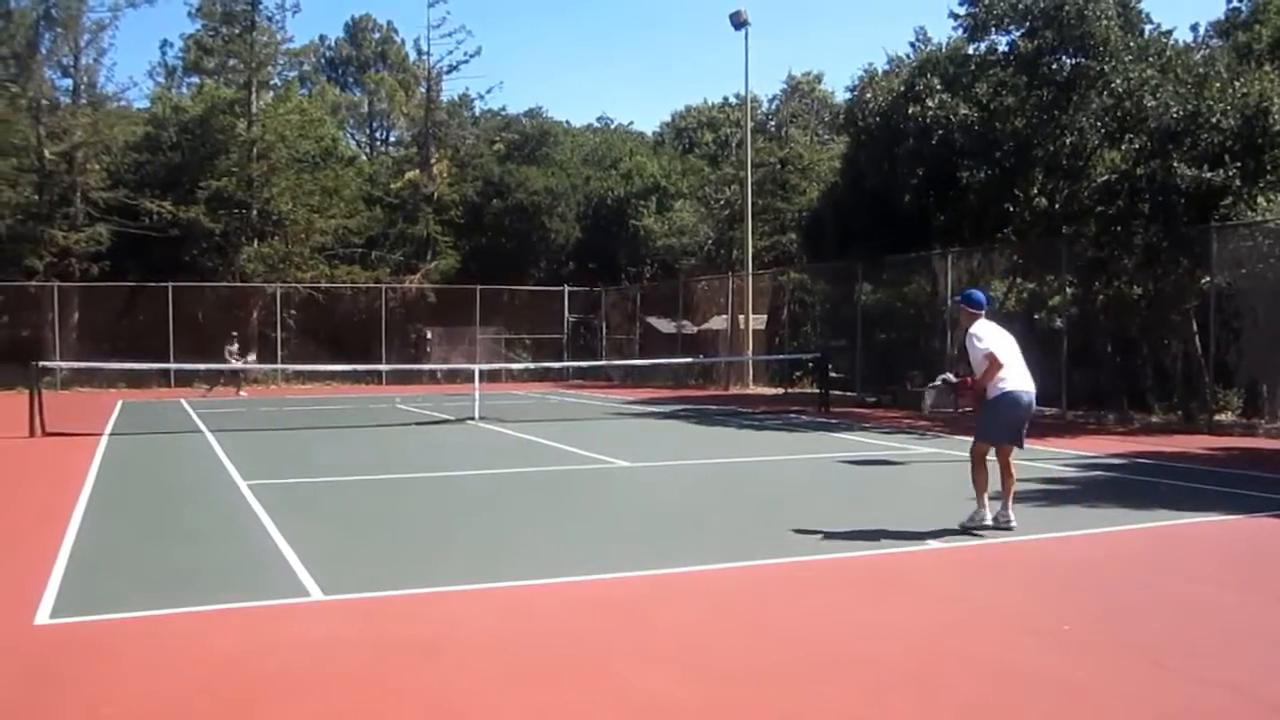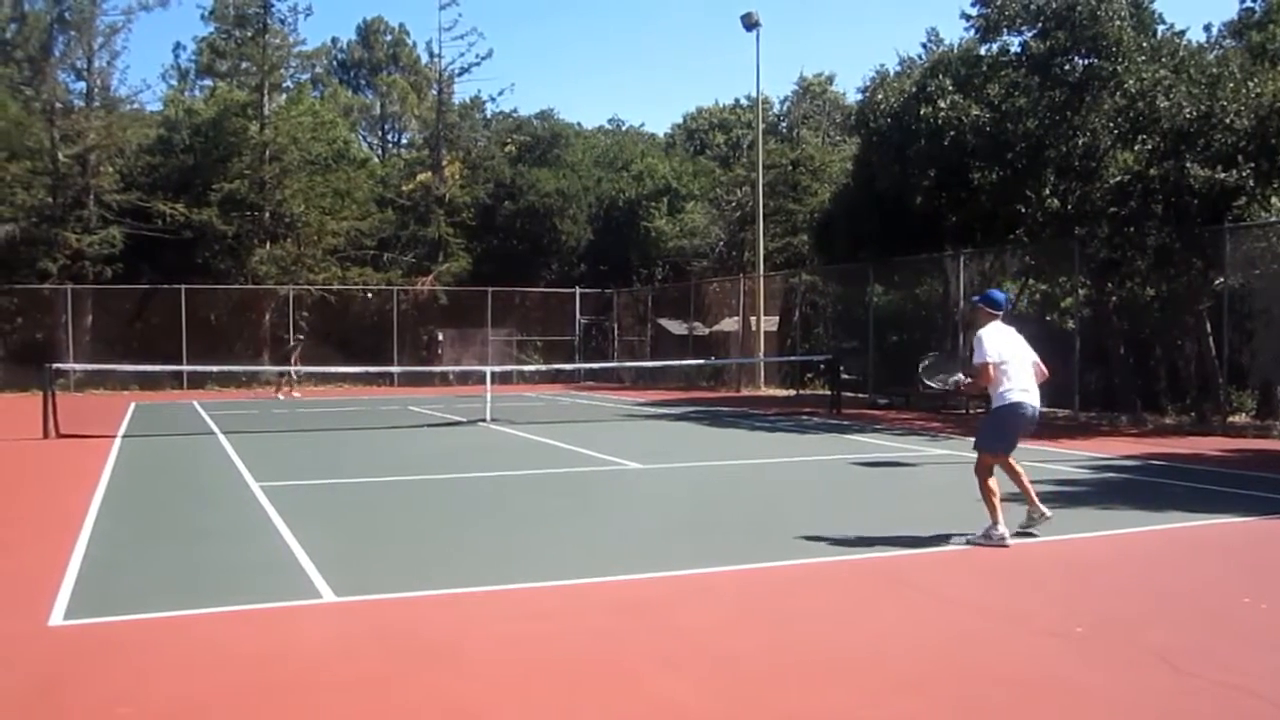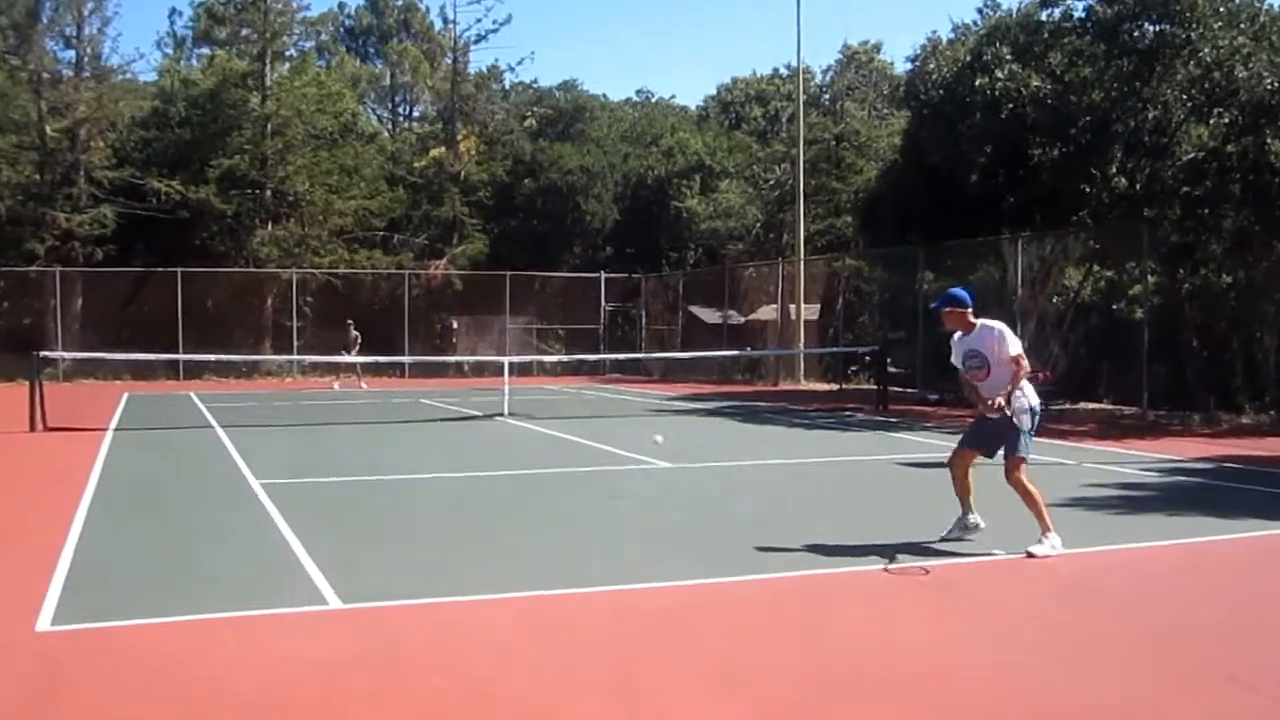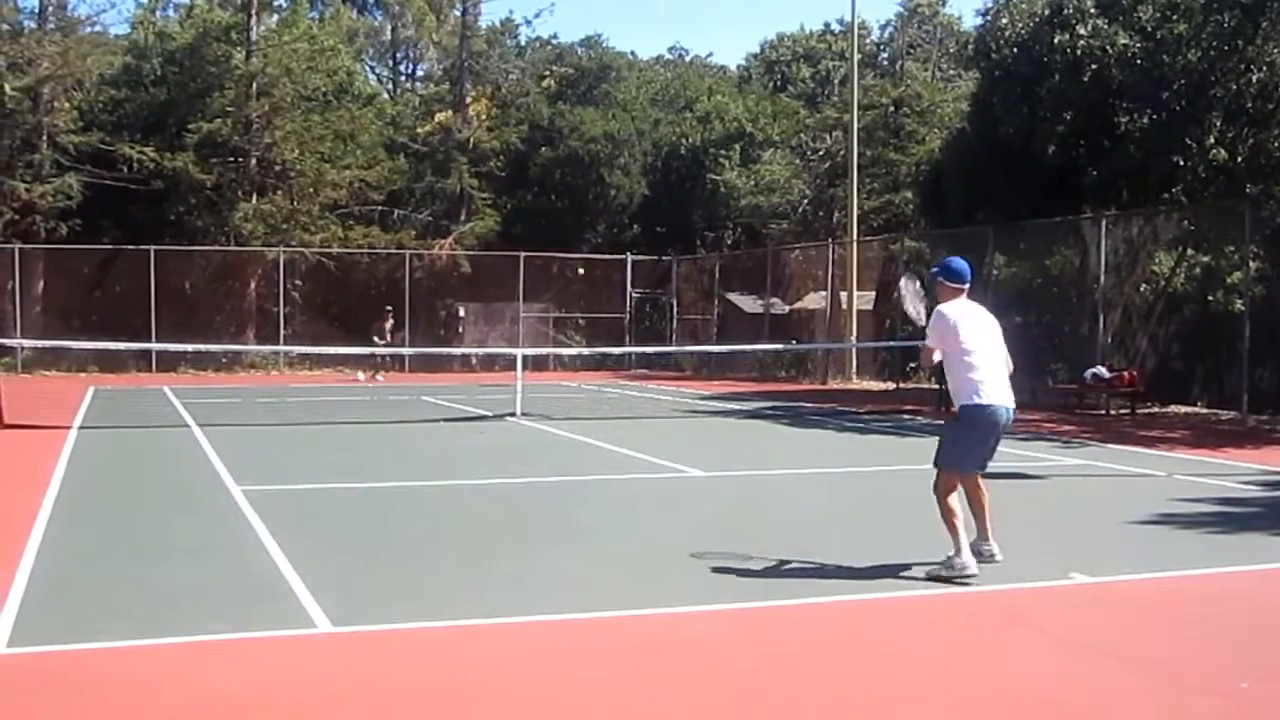
dt=1s
person 1, frame 1
left shoulder: (975, 332)
right shoulder: (997, 330)
left elbow: (997, 363)
left wrist: (977, 386)
right wrist: (981, 385)
left hip: (1005, 396)
right hip: (1027, 394)
left knee: (978, 453)
right knee: (1003, 454)
left ankle: (982, 512)
right ankle: (1006, 513)
person 1, frame 2
left shoulder: (985, 335)
right shoulder: (1015, 335)
left elbow: (987, 375)
right elbow: (1042, 373)
left wrist: (973, 385)
left hip: (1008, 406)
right hip: (1031, 405)
left knee: (983, 468)
right knee: (1004, 459)
left ankle: (997, 529)
right ankle: (1036, 508)
person 1, frame 3
left shoulder: (996, 330)
right shoulder: (957, 341)
left elbow: (1023, 365)
right elbow: (966, 381)
left wrist: (1007, 395)
right wrist: (983, 402)
left hip: (1020, 408)
right hip: (990, 412)
left knee: (1014, 475)
right knee: (957, 462)
left ankle: (1050, 536)
right ankle: (969, 518)
person 1, frame 4
left shoulder: (945, 312)
right shoulder: (985, 315)
left elbow: (927, 357)
right elbow: (1007, 366)
left wrist: (937, 354)
left hip: (977, 407)
right hip: (1003, 405)
left knee: (945, 486)
right knee: (968, 475)
left ankle: (962, 557)
right ankle: (984, 544)
